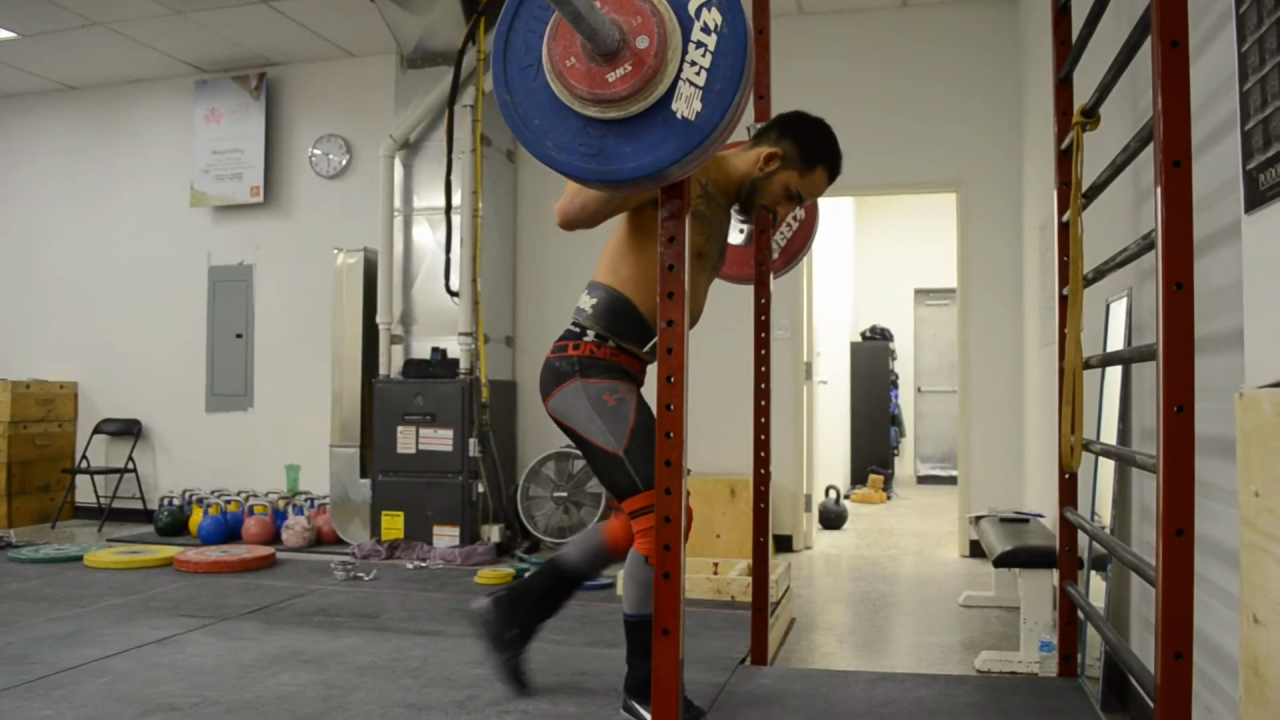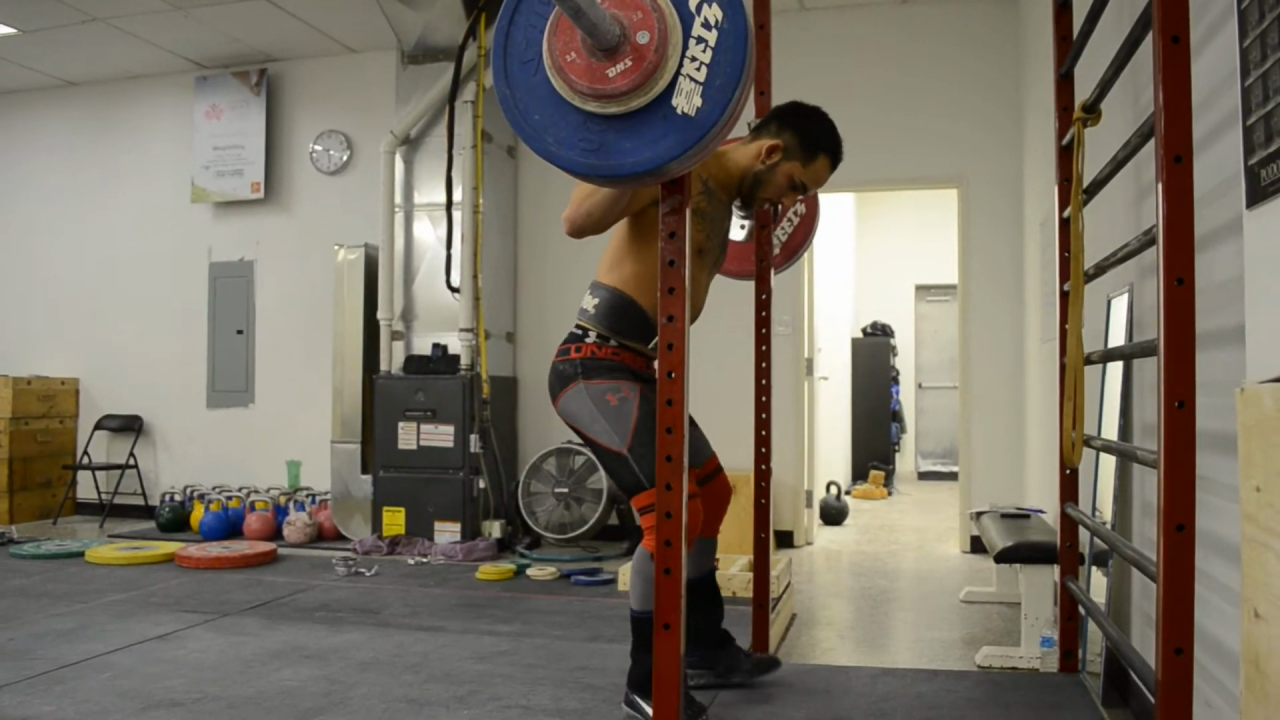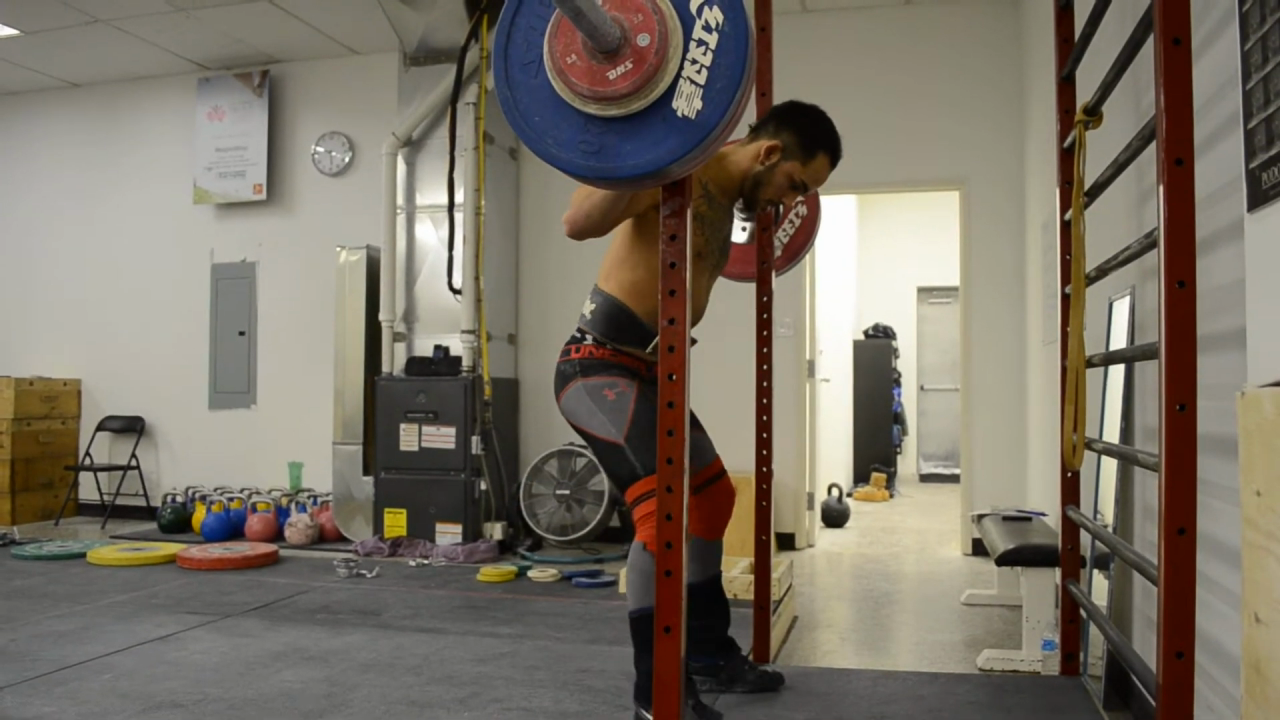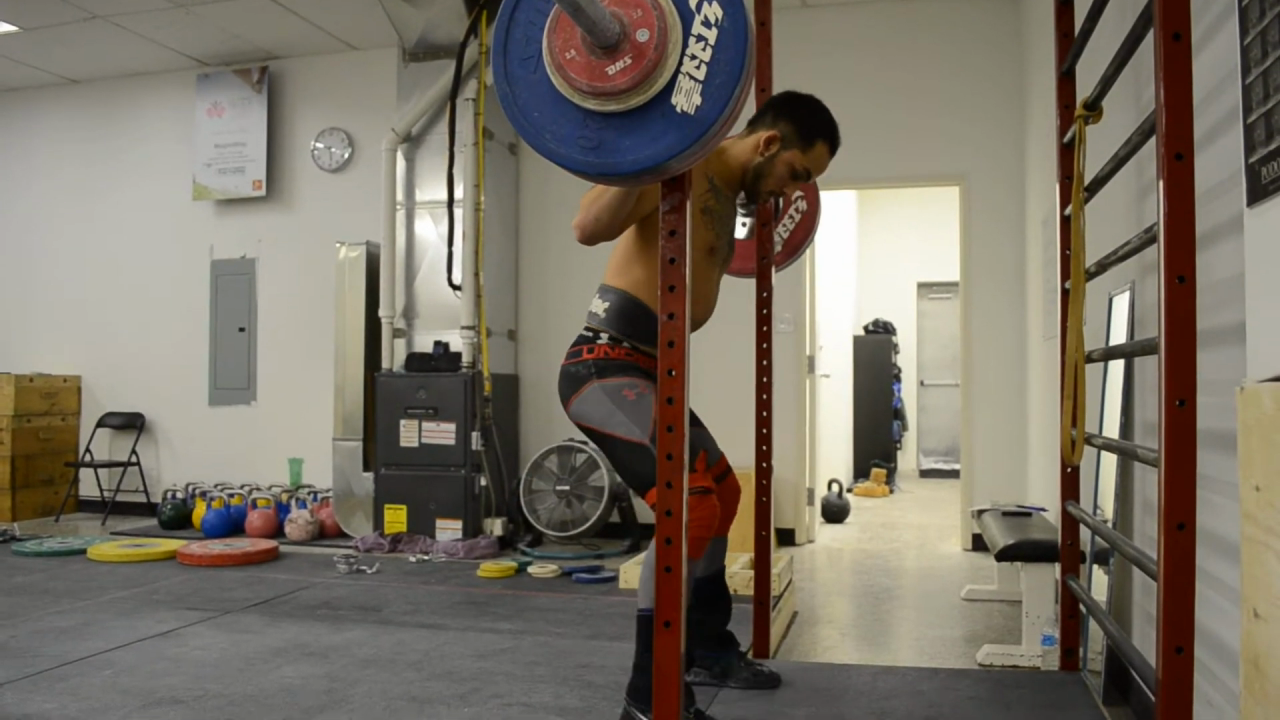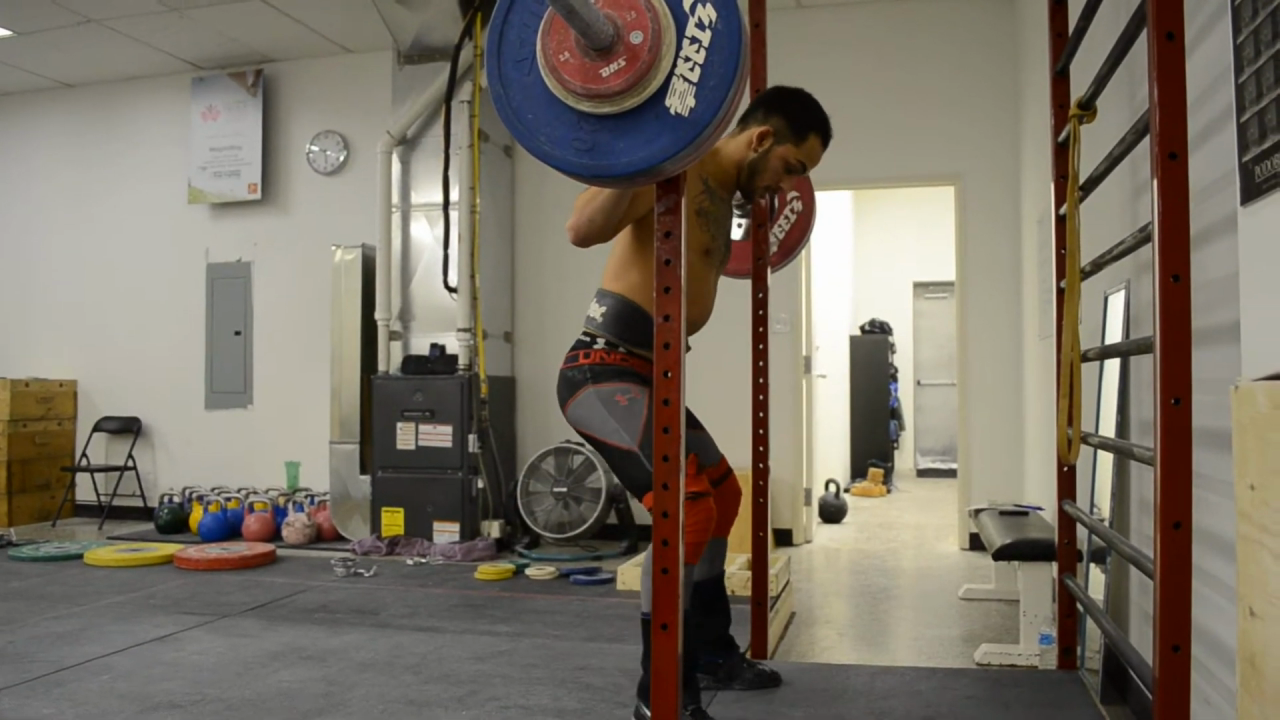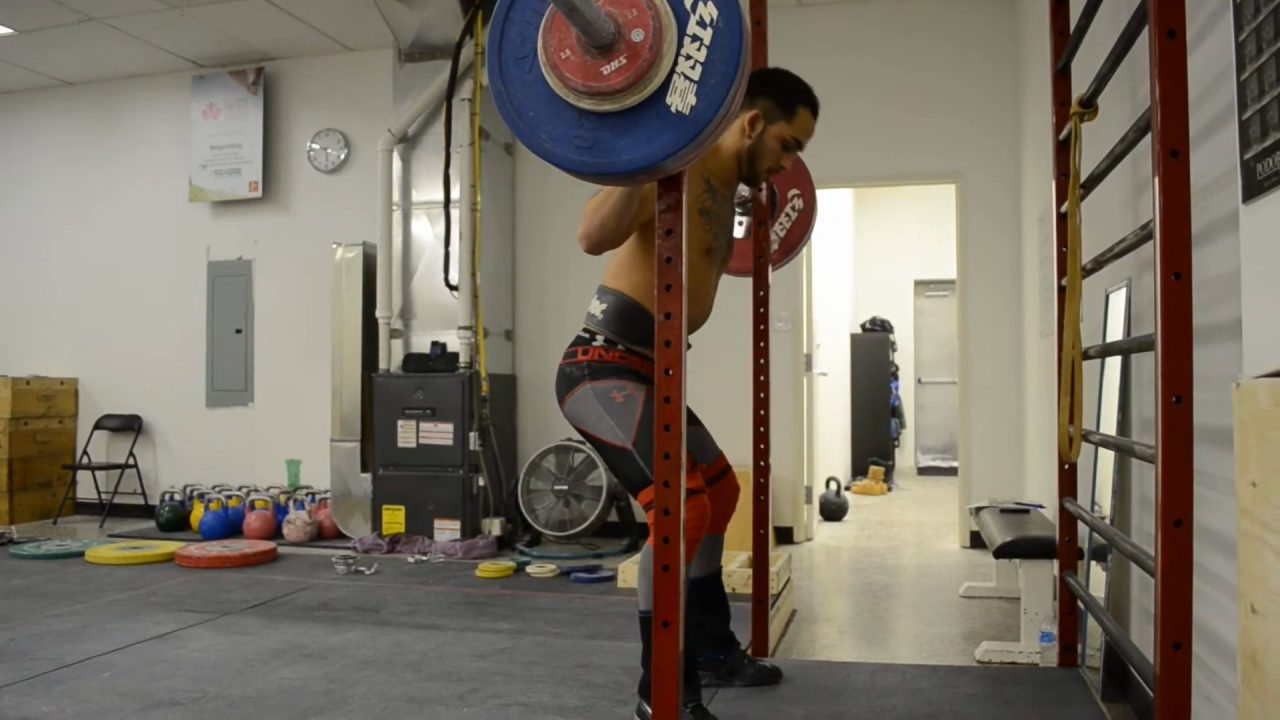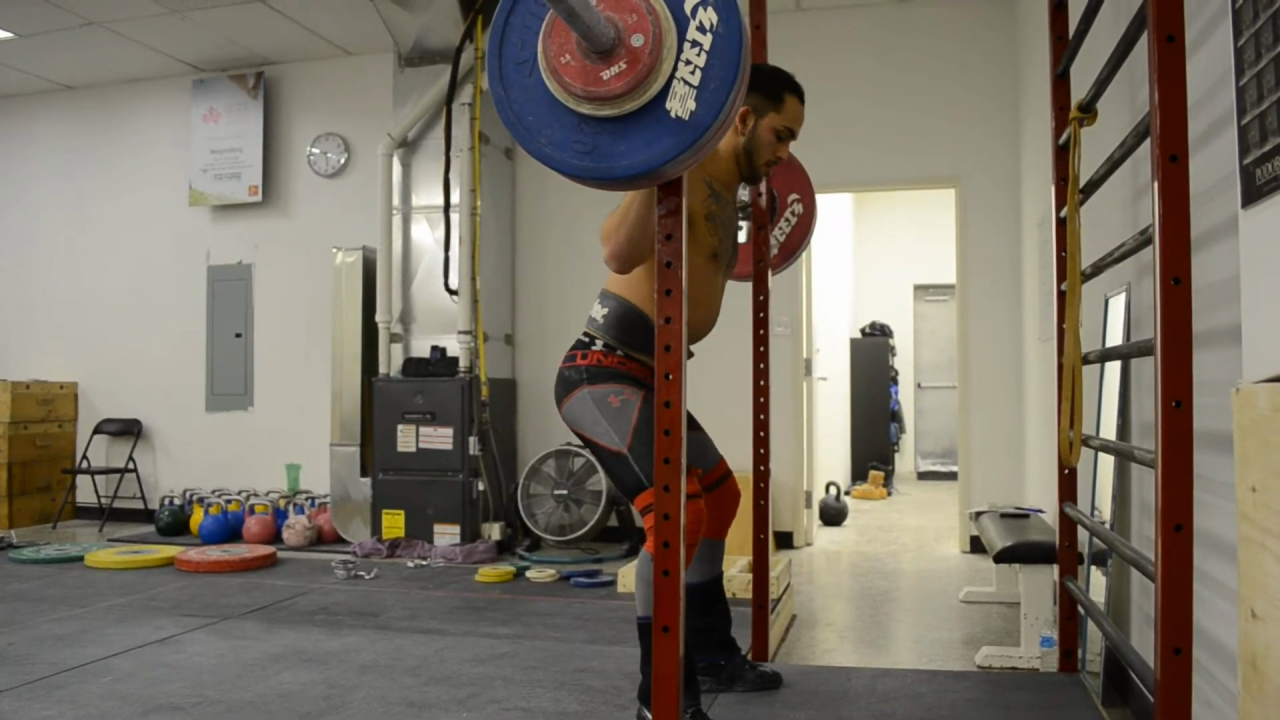
dt=0.3s
person 1, frame 1
left shoulder: (719, 201)
right shoulder: (682, 169)
right elbow: (570, 211)
left hip: (606, 369)
right hip: (589, 364)
left knee: (641, 521)
right knee: (660, 517)
left ankle: (513, 613)
person 1, frame 2
left shoulder: (722, 194)
right elbow: (578, 219)
left hip: (631, 367)
right hip: (595, 366)
left knee: (710, 495)
left ankle: (705, 650)
person 1, frame 3
left shoulder: (723, 197)
right elbow: (578, 221)
left wrist: (756, 221)
left hip: (640, 369)
right hip: (598, 365)
left knee: (712, 498)
right knee: (665, 504)
left ankle: (709, 656)
person 1, frame 4
left shoulder: (724, 191)
right shoulder: (684, 166)
right elbow: (589, 226)
left wrist: (760, 213)
left hip: (640, 368)
right hip: (604, 367)
left knee: (719, 494)
right knee: (689, 505)
left ankle: (708, 648)
person 1, frame 5
left shoulder: (720, 192)
right shoulder: (678, 168)
right elbow: (582, 228)
left hip: (638, 373)
right hip: (602, 370)
left knee: (720, 496)
right knee: (687, 508)
left ankle: (709, 654)
person 1, frame 6
left shoulder: (721, 187)
right shoulder: (681, 165)
right elbow: (593, 235)
left wrist: (747, 214)
left hip: (639, 369)
right hip: (602, 367)
left knee: (716, 492)
right knee: (679, 505)
left ankle: (712, 650)
person 1, frame 7
left shoulder: (726, 193)
right shoulder: (686, 172)
right elbow: (620, 252)
left hip: (641, 375)
right hip: (601, 371)
left knee: (717, 496)
right knee: (677, 509)
left ankle: (712, 656)
